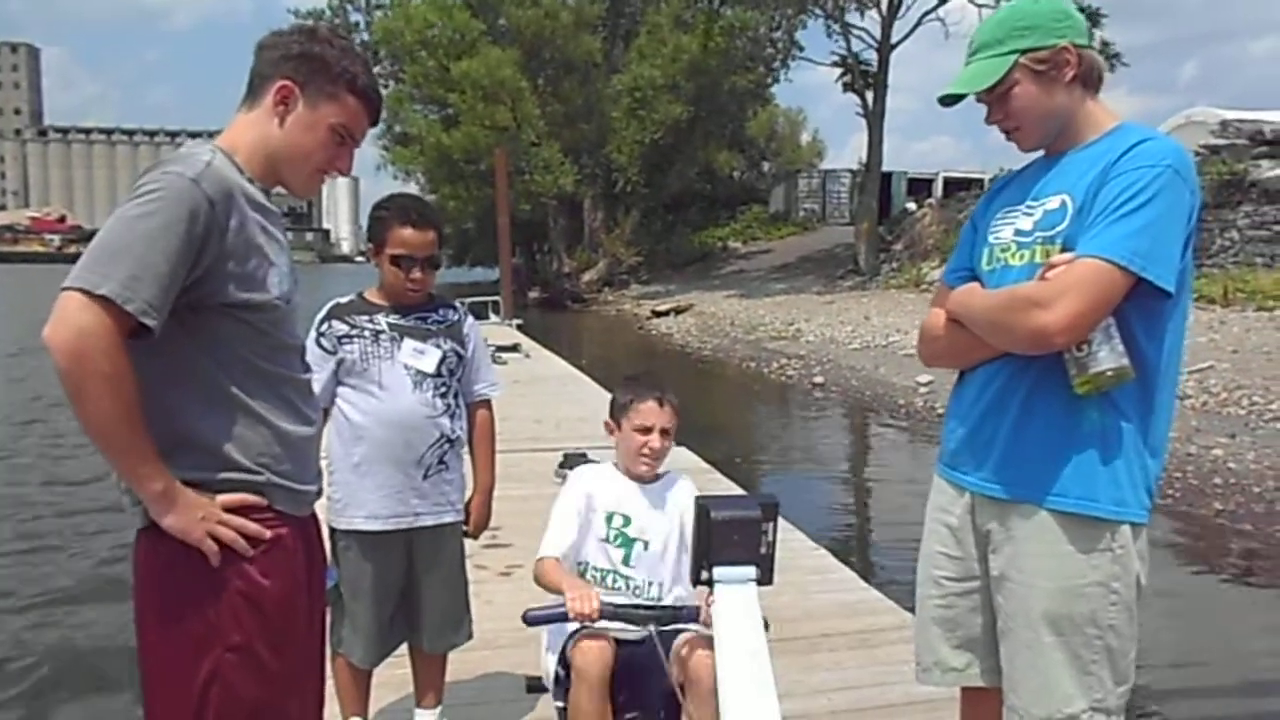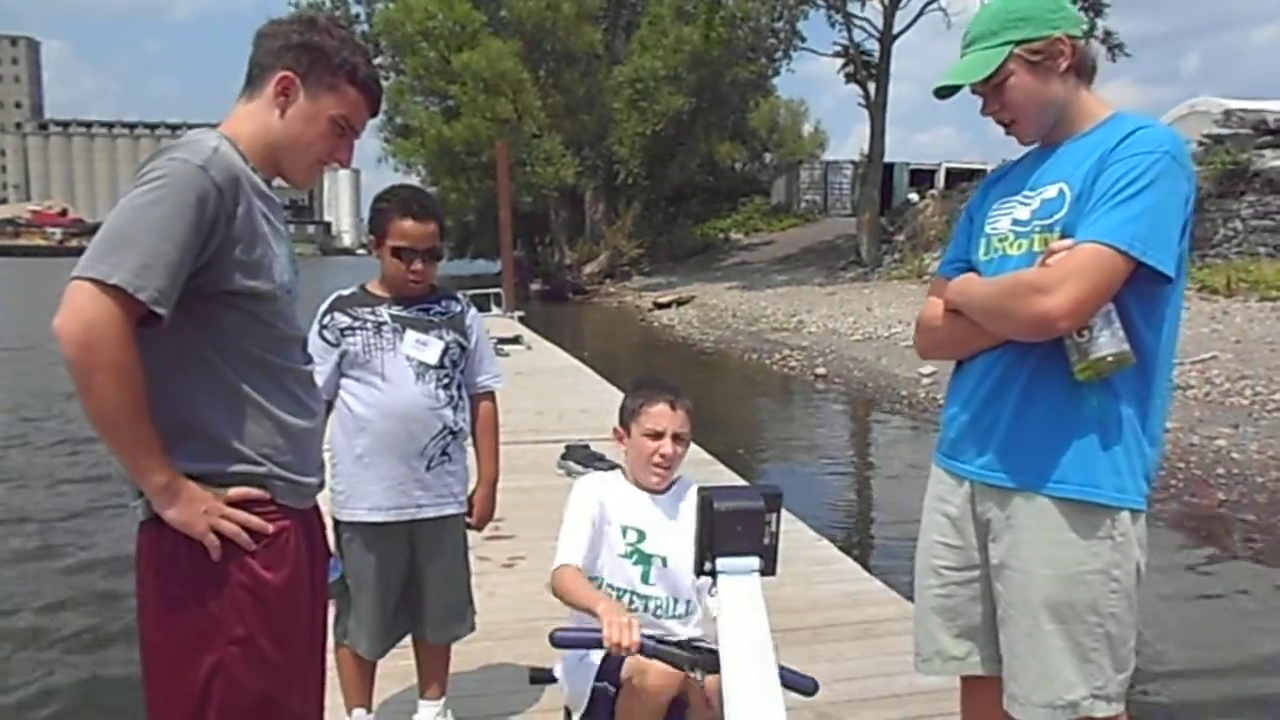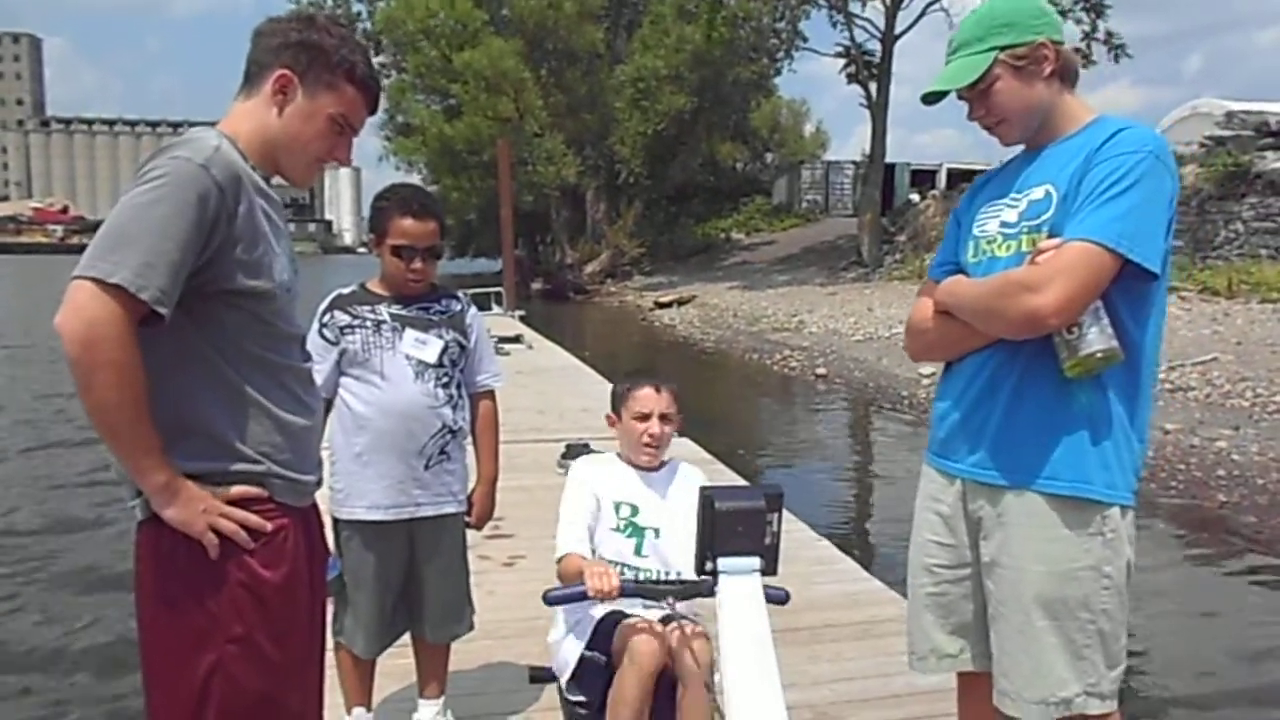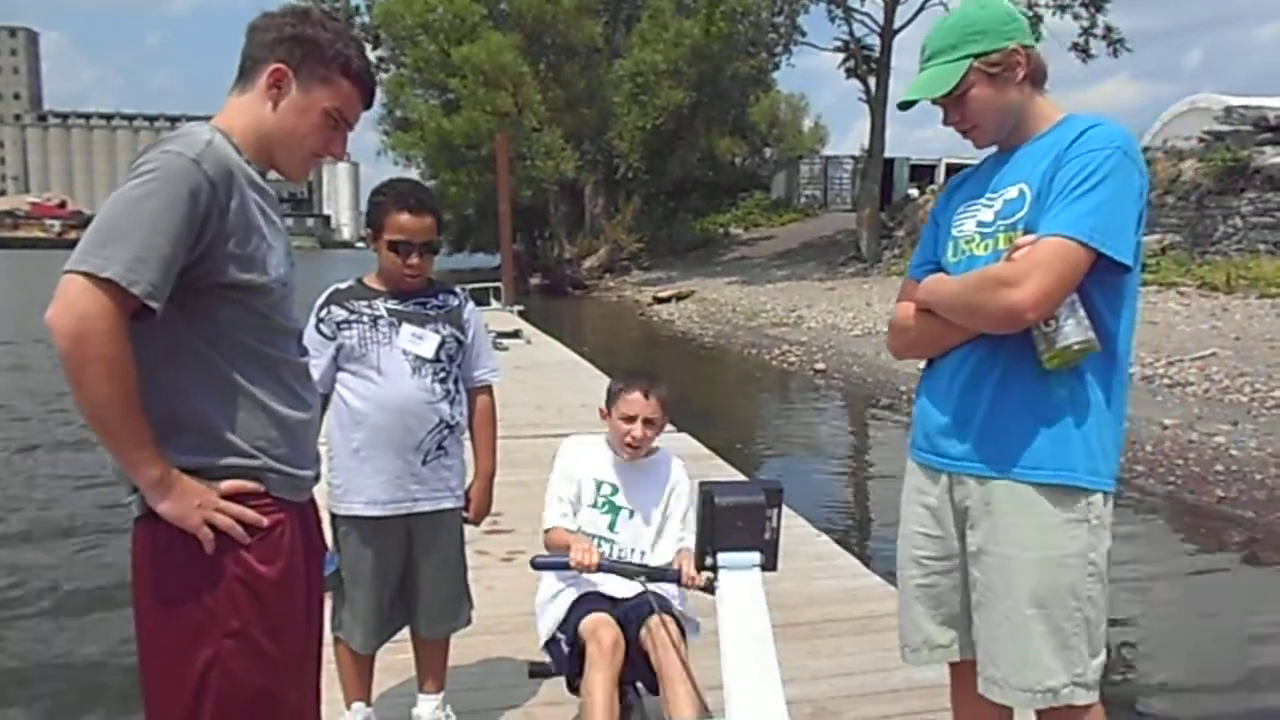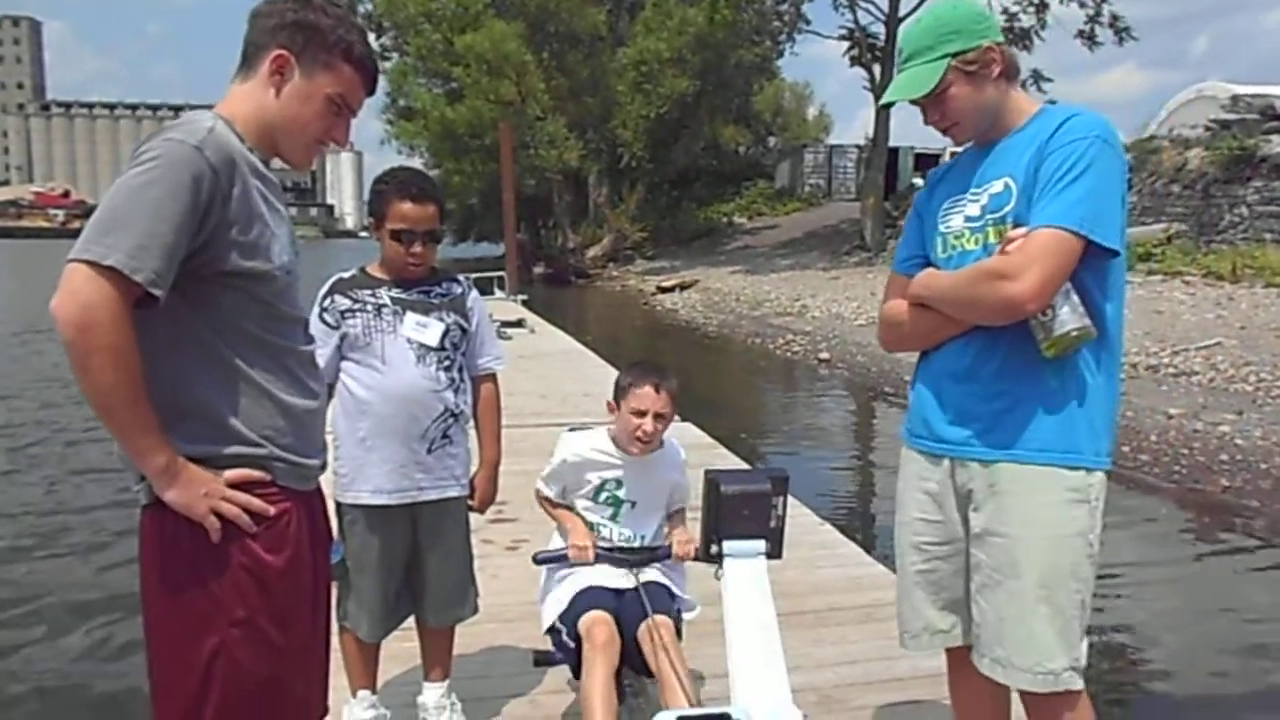
dt=0.3s
person 1, frame 1
left shoulder: (1149, 165)
right shoulder: (1005, 194)
left elbow: (1055, 319)
right elbow: (934, 342)
left wrist: (971, 302)
right wrist: (1022, 313)
left hip: (1071, 493)
right hip: (965, 478)
person 1, frame 2
left shoulder: (1145, 152)
right shoulder: (1000, 185)
left elbow: (1057, 304)
right elbow: (931, 333)
left wrist: (966, 290)
right wrist: (1019, 300)
left hip: (1070, 481)
right hip: (963, 466)
person 1, frame 3
left shoulder: (1128, 153)
right shoulder: (988, 190)
left elbow: (1045, 303)
right elbow: (920, 335)
left wrist: (956, 292)
right wrist: (1008, 303)
left hip: (1060, 476)
right hip: (954, 464)
person 1, frame 4
left shoulder: (1097, 150)
right shoulder: (964, 189)
left elbow: (1023, 296)
right elbow: (904, 333)
left wrist: (937, 290)
right wrist: (986, 296)
left hip: (1042, 466)
right hip: (939, 458)
person 1, frame 5
left shoulder: (1077, 140)
right shoulder: (944, 183)
left elbow: (1023, 286)
right elbow: (893, 327)
left wrist: (932, 284)
right wrist: (984, 293)
left hip: (1039, 447)
right hip: (934, 442)
right knee: (964, 650)
person 2, frame 1
left shoulder: (253, 206)
right shoulder: (195, 185)
right elbow: (76, 333)
left wrist: (290, 513)
right wrist: (162, 495)
left hip: (279, 531)
right hip: (228, 543)
person 2, frame 2
left shoulder: (251, 193)
right shoulder: (200, 172)
right elbow: (86, 323)
left wrist: (293, 517)
right wrist: (166, 488)
left hip: (281, 522)
right hip: (231, 535)
person 2, frame 3
left shoulder: (250, 190)
right shoulder: (200, 170)
right elbow: (87, 322)
left wrist: (295, 514)
right wrist: (165, 488)
left hip: (278, 523)
right hip: (227, 536)
person 2, frame 4
left shoulder: (247, 185)
right shoulder: (193, 165)
right elbow: (78, 316)
left wrist: (290, 515)
right wrist: (159, 482)
left hip: (276, 516)
right hip: (225, 530)
person 2, frame 5
left shoulder: (251, 174)
right shoulder: (197, 152)
right elbow: (83, 304)
left wrist: (298, 492)
right wrist: (166, 470)
left hip: (284, 505)
right hip: (232, 516)
person 3, frame 1
left shoulder: (456, 323)
right shoulder: (339, 322)
left elbow: (479, 408)
left wrist: (483, 490)
left hip: (437, 505)
right hip: (361, 509)
left knee: (433, 623)
right knee: (355, 628)
person 3, frame 2
left shoulder: (458, 314)
right shoulder: (341, 314)
left elbow: (482, 399)
left wrist: (487, 481)
left hip: (440, 496)
right hip: (364, 499)
left knee: (436, 613)
right knee: (359, 617)
person 3, frame 3
left shoulder: (459, 314)
right shoulder: (341, 313)
left elbow: (482, 398)
left wrist: (486, 480)
left hip: (440, 496)
right hip: (363, 498)
left knee: (436, 613)
right knee: (358, 617)
person 3, frame 4
left shoulder: (456, 308)
right shoulder: (338, 308)
left elbow: (479, 393)
left wrist: (484, 476)
left hip: (438, 490)
right hip: (361, 493)
left knee: (435, 607)
right knee: (357, 612)
person 3, frame 5
left shoulder: (460, 296)
right shoulder: (342, 296)
left elbow: (484, 381)
left wrist: (489, 464)
left hip: (443, 479)
right hip: (366, 482)
left knee: (440, 596)
right knee: (361, 601)
person 4, frame 1
left shoulder: (683, 493)
right shoulder: (587, 482)
right elbow: (544, 567)
left wrist: (715, 598)
right wrist: (572, 585)
left hip: (661, 633)
right hip: (590, 631)
left knee: (704, 653)
right knee: (595, 654)
person 4, frame 2
left shoulder: (698, 504)
right shoulder: (596, 492)
right elbow: (562, 576)
right wrist: (605, 607)
right hip: (606, 655)
left knee: (709, 684)
right knee: (657, 672)
person 4, frame 3
left shoulder: (691, 482)
right shoulder: (589, 473)
right elbow: (566, 565)
right wrist: (590, 567)
left hip: (668, 615)
right hip: (597, 617)
left knee: (694, 644)
right knee: (646, 641)
person 4, frame 4
left shoulder: (672, 472)
right shoulder: (577, 453)
left elbow: (680, 544)
right elbow: (552, 535)
left wrist: (686, 560)
right wrist: (575, 541)
left hip: (646, 591)
right hip: (580, 589)
left knee: (667, 634)
right knee: (605, 638)
person 4, frame 5
left shoulder: (672, 458)
right shoulder: (578, 449)
right elbow: (545, 495)
left wrist: (679, 527)
right wrist: (573, 523)
left hip: (647, 575)
right hip: (583, 574)
left knee: (662, 635)
right knee: (601, 636)
